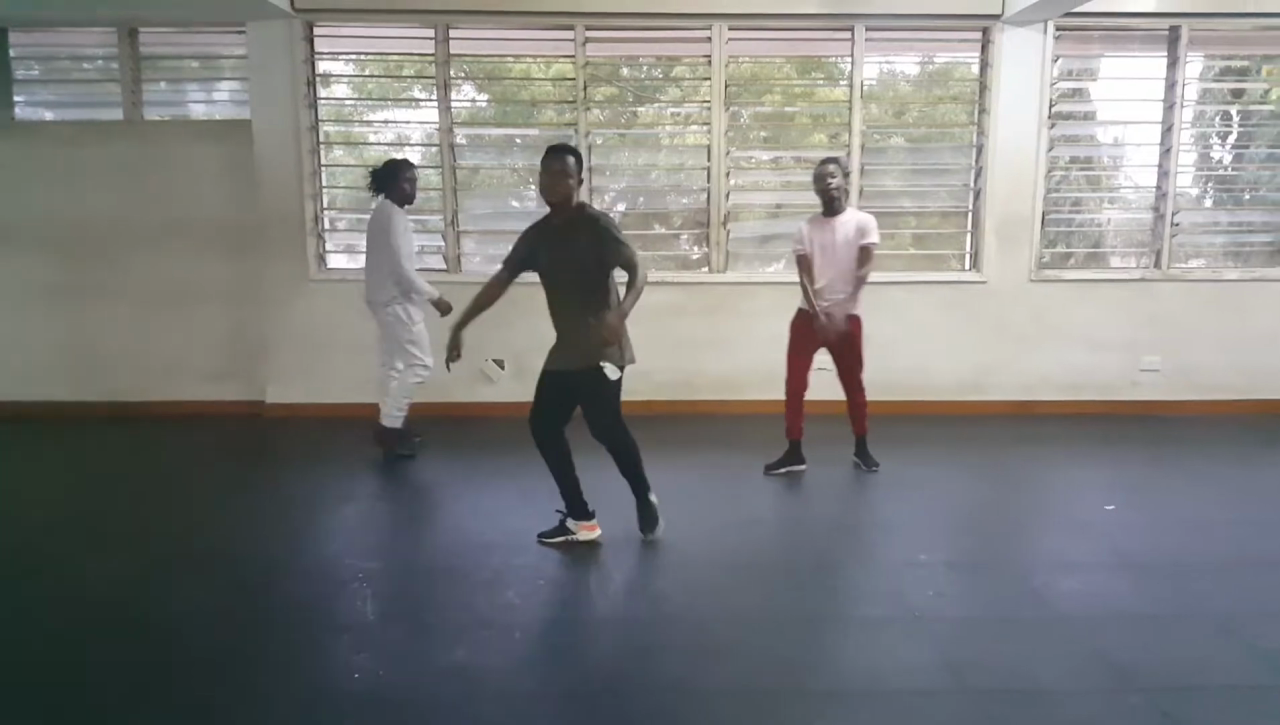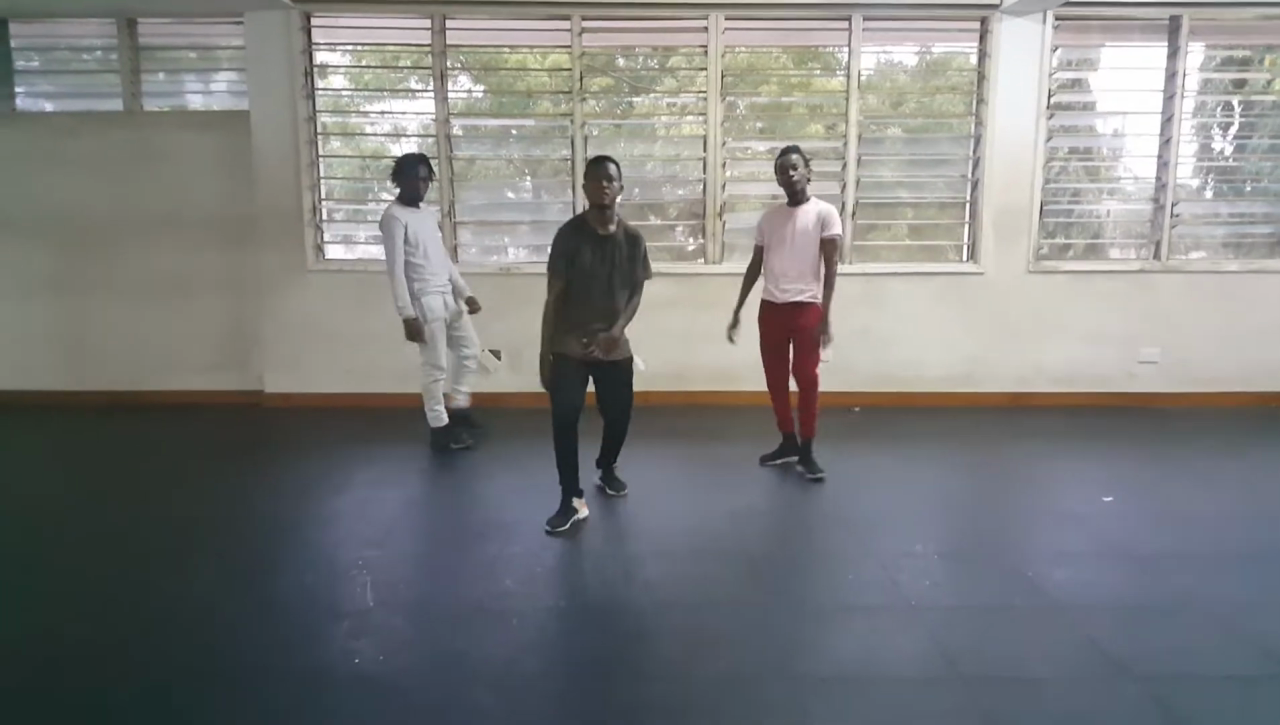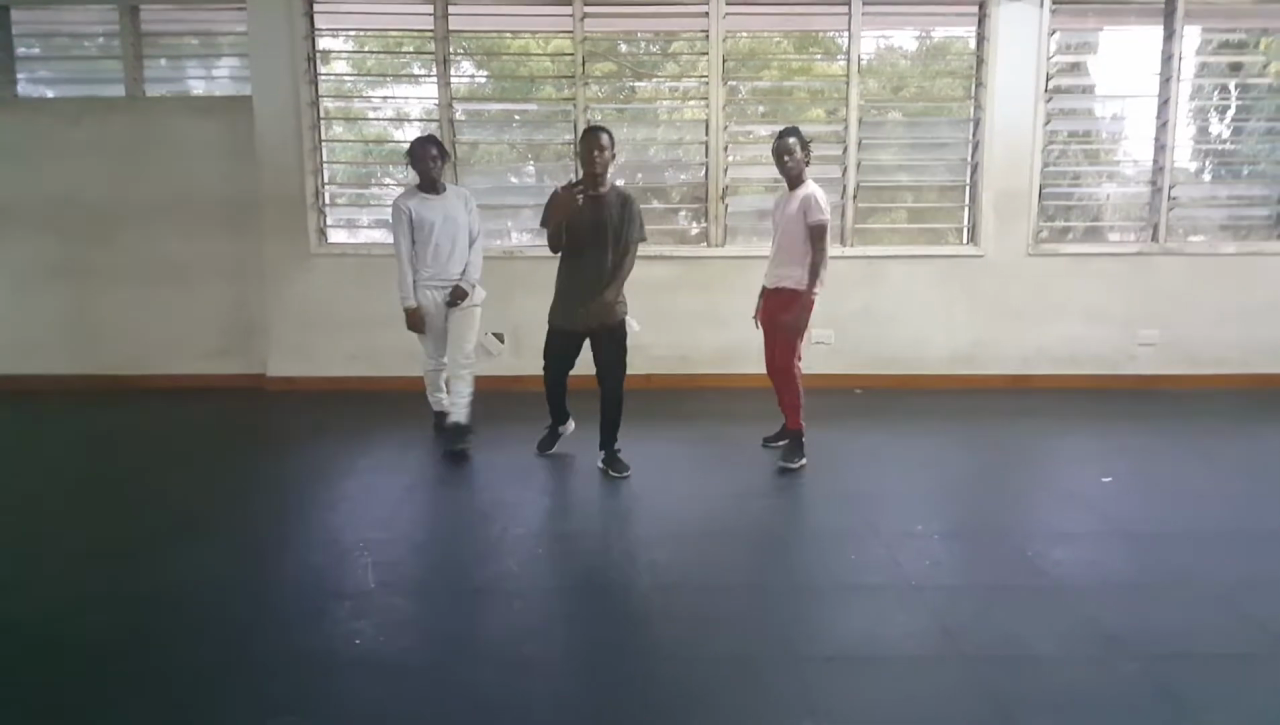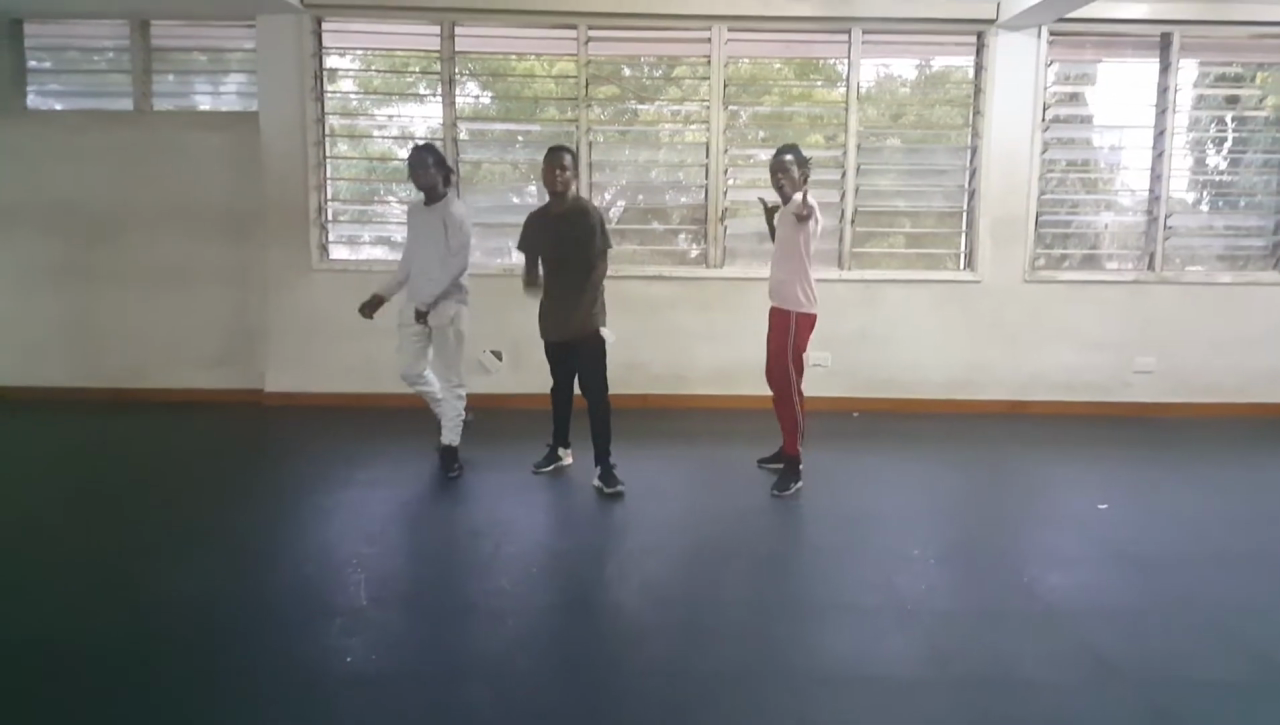
dt=0.5s
person 1, frame 1
left shoulder: (597, 225)
right shoulder: (536, 235)
left elbow: (637, 272)
right elbow: (501, 281)
left wrist: (621, 311)
right wrist: (460, 327)
left hip: (602, 348)
right hip: (565, 350)
left knee: (606, 426)
right knee: (543, 426)
left ankle: (644, 498)
right ankle: (581, 517)
person 1, frame 2
left shoulder: (633, 239)
right shoulder: (569, 235)
left elbow: (636, 293)
right elbow: (554, 296)
left wrist: (616, 331)
right wrist: (546, 352)
left hip: (612, 342)
right hip: (569, 342)
left knee: (619, 415)
right knee: (565, 412)
left ankle: (607, 468)
right ankle: (572, 499)
person 1, frame 3
left shoulder: (625, 202)
right shoulder: (564, 197)
left elbow: (629, 254)
right elbow: (554, 247)
left wrist: (610, 295)
right wrist: (560, 215)
left hip: (608, 307)
right hip: (567, 304)
left knee: (612, 380)
right knee: (553, 372)
left ankle: (608, 451)
right ankle: (559, 423)
person 1, frame 4
left shoulder: (588, 213)
right shoulder: (536, 220)
left elbow: (600, 265)
right elbow: (531, 266)
left wrist: (584, 310)
right wrist: (531, 279)
left hip: (586, 318)
right hip: (553, 318)
left knee: (596, 391)
right knee: (561, 386)
left ankle: (604, 467)
right ankle: (560, 448)
person 2, frame 1
left shoulder: (863, 222)
right shoulder: (806, 227)
left elbow: (862, 270)
right elbow: (806, 277)
left wrist: (843, 310)
right wrist: (818, 312)
left hip: (845, 316)
right hip: (808, 315)
left knee: (853, 385)
right knee: (794, 384)
left ankle: (861, 448)
right ankle: (794, 453)
person 2, frame 2
left shoulder: (825, 212)
right shoulder: (768, 217)
left elbow: (831, 265)
right elbow: (755, 266)
left wrist: (825, 314)
right wrist: (737, 311)
left hip: (806, 306)
right hip: (771, 306)
left knee: (806, 376)
right knee: (775, 379)
left ankle: (807, 450)
right ankle: (788, 443)
person 2, frame 3
left shoulder: (812, 196)
right shoulder: (781, 199)
left elbow: (819, 254)
left wrist: (803, 302)
left hip: (796, 292)
right hip: (772, 289)
left knee: (786, 362)
right knee: (774, 363)
left ankle: (797, 442)
right ankle: (790, 426)
person 2, frame 4
left shoulder: (801, 202)
right shoulder: (787, 209)
left elbow: (802, 212)
right wrist: (771, 218)
left hip: (796, 310)
right hip: (781, 307)
left knee: (788, 384)
right knee: (776, 380)
left ankle: (793, 465)
right ankle: (788, 448)
person 3, frame 1
left shoulder: (386, 213)
right shoulder: (392, 215)
right elbow: (401, 266)
right wrist: (434, 296)
left hip: (384, 301)
right hip: (396, 302)
left knee: (392, 365)
right knee: (420, 363)
left ankle: (391, 426)
right ankle: (390, 426)
person 3, frame 2
left shoulder: (428, 212)
right shoulder: (393, 217)
right elbow: (396, 269)
left wrist: (465, 293)
right wrist: (407, 315)
left hip: (447, 295)
right hip: (425, 300)
left knee: (469, 351)
right knee: (436, 366)
left ankle: (458, 407)
right ankle: (439, 428)
person 3, frame 3
left shoulder: (463, 198)
right shoulder: (405, 204)
left elbow: (476, 243)
right elbow: (404, 256)
left wrist: (467, 283)
right wrist: (410, 303)
left hip: (463, 291)
right hip: (427, 293)
left knee: (464, 357)
right knee: (435, 359)
left ankle: (457, 423)
right ankle: (442, 414)
person 3, frame 4
left shoulder: (454, 210)
right shoulder: (414, 211)
left elbow: (459, 261)
left wrist: (428, 301)
right wrist: (382, 294)
left hip: (447, 305)
right hip: (414, 305)
left knee: (449, 378)
right knee: (410, 369)
left ankle: (450, 446)
right ankle: (451, 417)
